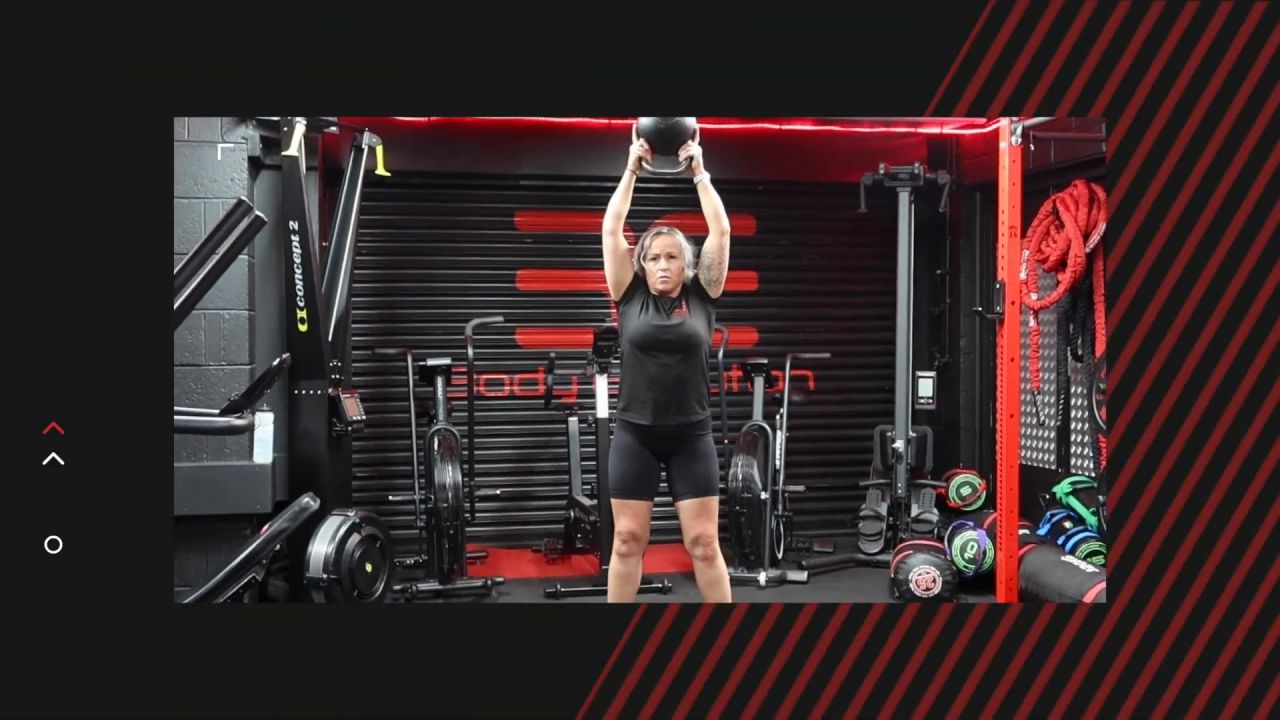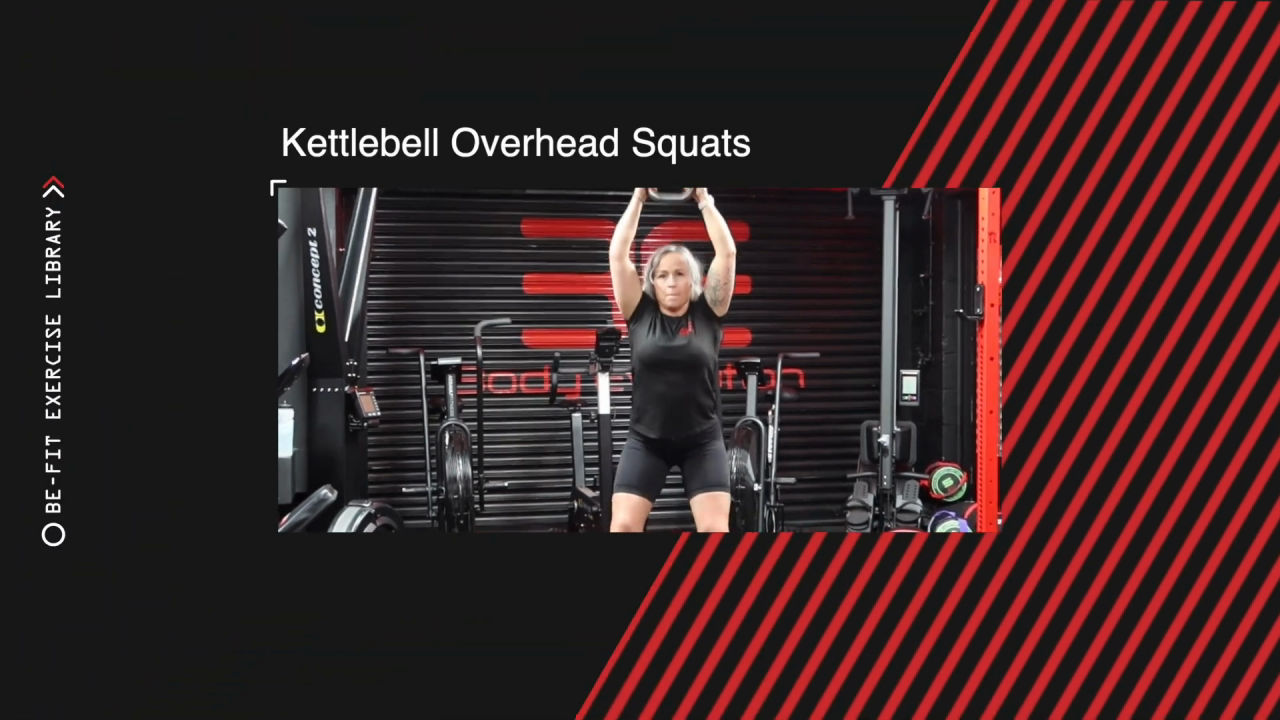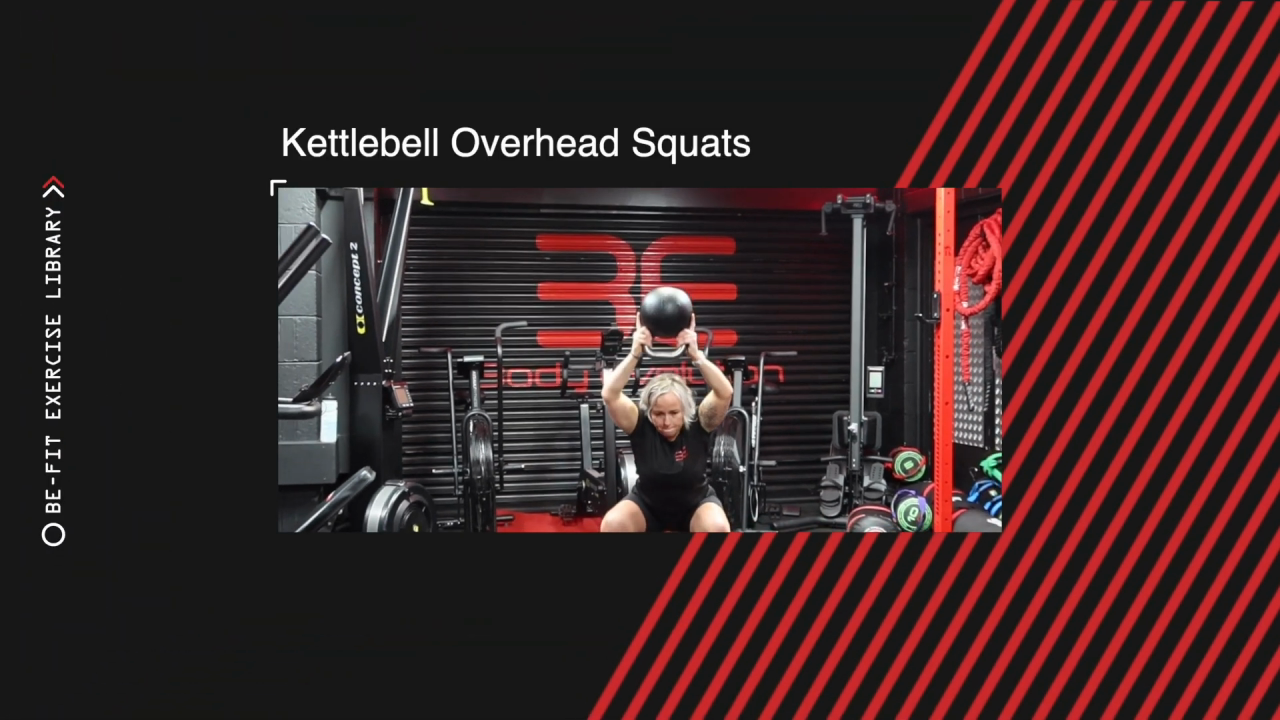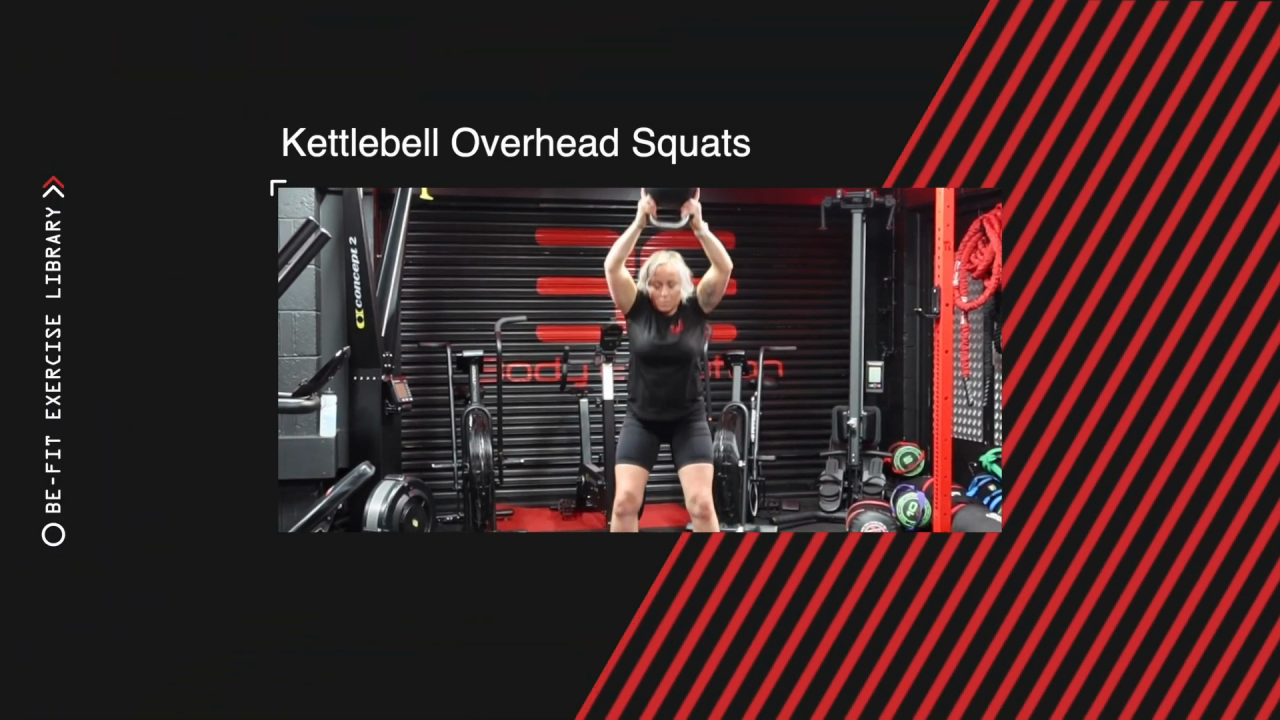
dt=1s
person 1, frame 1
left shoulder: (702, 295)
right shoulder: (630, 295)
left elbow: (721, 230)
right elbow: (611, 229)
left wrist: (699, 170)
right wrist: (632, 167)
left hip: (691, 436)
right hip: (635, 434)
left knee: (703, 540)
right knee: (628, 538)
person 1, frame 2
left shoulder: (707, 313)
right shoulder: (640, 314)
left elbow: (727, 253)
right elbow: (618, 253)
left wrist: (703, 198)
right wrist: (639, 196)
left hip: (701, 442)
right hip: (646, 440)
left knee: (715, 534)
right knee: (623, 528)
person 1, frame 3
left shoulder: (699, 424)
right shoulder: (640, 425)
left elbow: (725, 393)
right elbow: (610, 394)
left wrist: (696, 355)
right wrist: (635, 354)
left hip: (695, 504)
right hip: (649, 505)
left knee: (717, 528)
right knee: (612, 524)
person 1, frame 4
left shoulder: (696, 309)
right shoulder: (636, 309)
left elbow: (724, 268)
right elbow: (612, 266)
left wrist: (699, 226)
right wrist: (639, 222)
left hip: (688, 421)
right hip: (642, 420)
left knee: (701, 505)
right knee: (625, 502)
